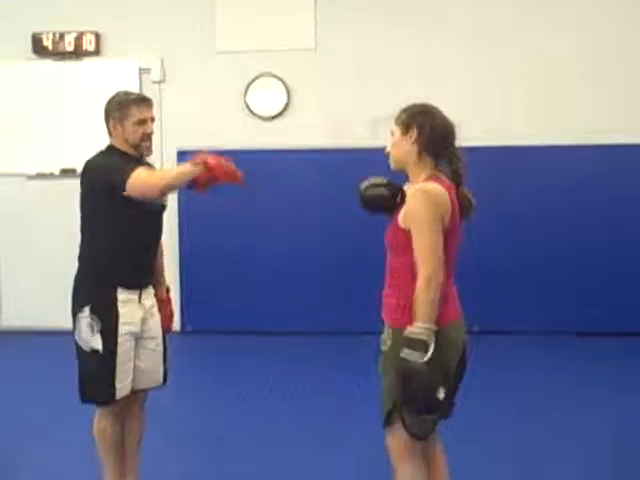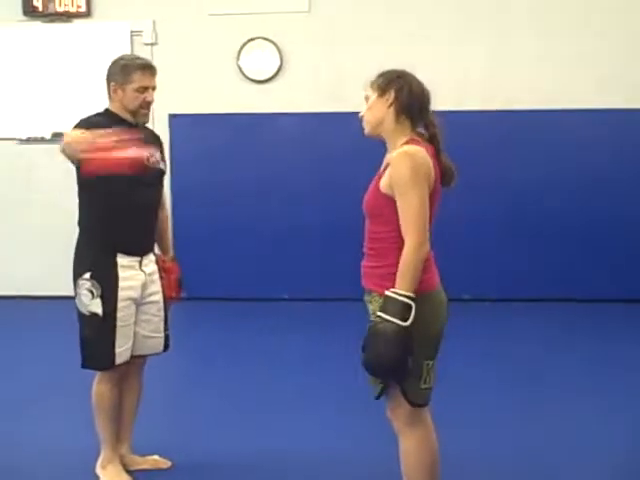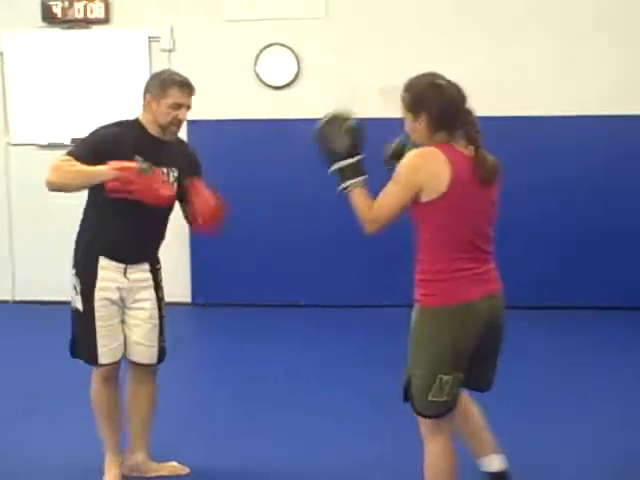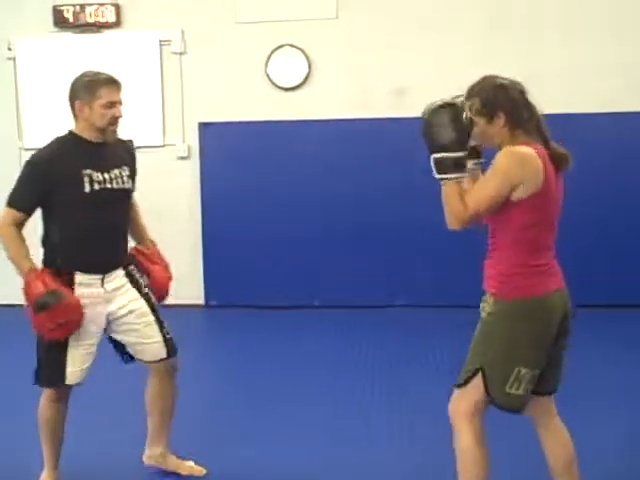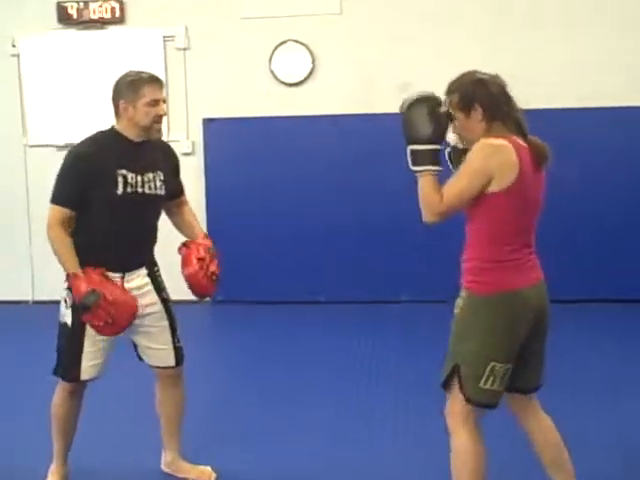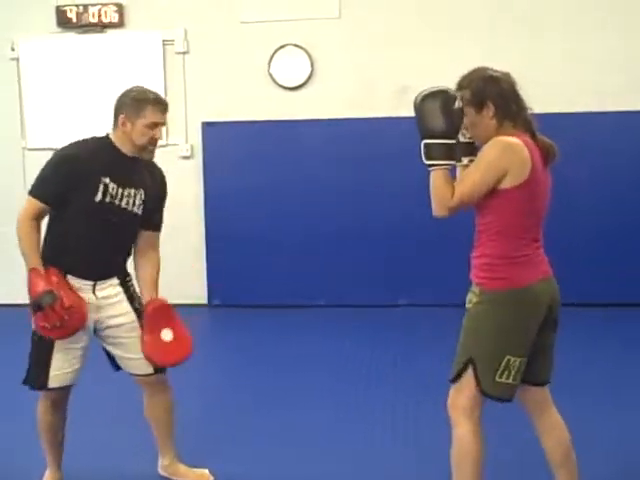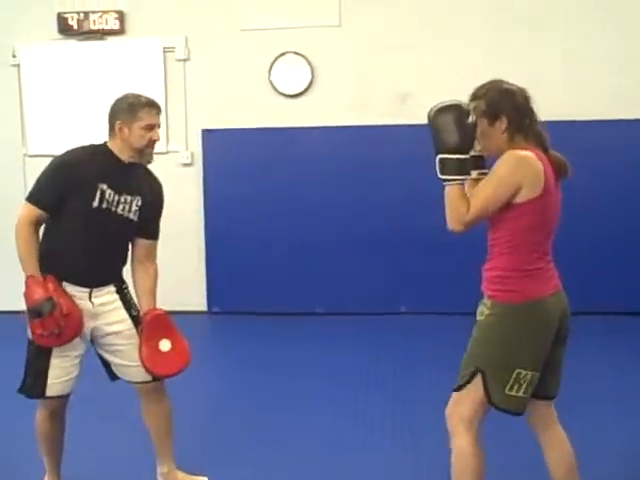
dt=0.7s
person 1, frame 1
left shoulder: (148, 170)
right shoulder: (103, 167)
right elbow: (150, 187)
left wrist: (161, 289)
right wrist: (195, 168)
left hip: (144, 298)
right hip: (106, 302)
left knee: (137, 396)
right knee: (111, 402)
person 1, frame 2
left shoulder: (152, 140)
right shoulder: (98, 127)
right elbow: (74, 143)
left wrist: (168, 256)
right wrist: (102, 148)
left hip: (146, 264)
right hip: (106, 266)
left knee: (137, 362)
right knee: (110, 365)
person 1, frame 3
left shoulder: (182, 153)
right shoulder: (110, 138)
left elbow: (198, 212)
right elbow: (55, 177)
left wrist: (206, 209)
right wrist: (108, 171)
left hip: (144, 271)
right hip: (99, 267)
left knee: (145, 365)
right knee: (104, 367)
person 1, frame 4
left shoulder: (123, 153)
right shoulder: (49, 161)
left wrist: (149, 250)
right wrist: (34, 281)
left hip: (121, 279)
right hip: (70, 287)
left knee: (164, 362)
right knee: (57, 387)
person 1, frame 5
left shoulder: (163, 154)
right shoulder: (87, 156)
left elbow: (177, 204)
right elbow: (57, 223)
left wrist: (199, 240)
right wrist: (78, 281)
left hip: (143, 277)
right hip: (94, 281)
left knee: (170, 369)
right knee: (73, 381)
person 1, frame 6
left shoulder: (152, 178)
right shoulder: (73, 160)
left elbow: (147, 248)
right elbow: (28, 218)
left wrist: (150, 303)
right wrist: (38, 277)
left hip: (115, 287)
right hip: (66, 288)
left knee: (155, 376)
right knee: (54, 390)
person 1, frame 7
left shoulder: (149, 188)
right shoulder: (71, 166)
left elbow: (144, 258)
right elbow: (26, 224)
left wrist: (149, 312)
right wrist: (36, 286)
left hip: (111, 295)
right hip: (60, 296)
left knee: (153, 382)
right knee: (52, 400)
person 2, frame 1
left shoulder: (424, 194)
right shoulder: (438, 188)
left elbow: (430, 276)
left wrist: (418, 348)
right wrist: (399, 202)
left hip: (417, 331)
right hip: (439, 327)
left knee: (403, 447)
right knee: (422, 440)
person 2, frame 2
left shoulder: (406, 159)
right shoulder: (411, 152)
left elbow: (416, 244)
left wrist: (394, 316)
left hip: (402, 299)
right hip: (403, 298)
left knee: (406, 415)
right knee: (411, 409)
person 2, frame 3
left shoulder: (422, 161)
right shoulder: (484, 163)
left elbow: (372, 221)
left wrist: (346, 164)
left hip: (444, 308)
right hip: (488, 299)
left knee: (434, 424)
right knee: (450, 395)
person 2, frame 4
left shoulder: (516, 158)
right shoulder: (541, 157)
left elbow: (458, 218)
right elbow: (488, 203)
left wrist: (447, 155)
right wrist: (466, 157)
left hip: (517, 304)
right hip: (547, 298)
left knee: (464, 412)
right knee: (542, 412)
person 2, frame 5
left shoulder: (490, 151)
right shoulder: (525, 151)
left elbow: (434, 212)
left wrist: (423, 149)
right wrist: (461, 159)
left hip: (493, 299)
right hip: (528, 293)
left knee: (460, 414)
right knee: (525, 404)
person 2, frame 6
left shoulder: (503, 149)
right shoulder: (529, 147)
left elbow: (445, 204)
right elbow: (475, 193)
left wrist: (437, 144)
right wrist: (463, 151)
left hip: (505, 295)
right hip: (535, 288)
left knee: (462, 406)
right knee: (537, 400)
person 2, frame 7
left shoulder: (519, 162)
right shoulder: (540, 162)
left elbow: (460, 219)
right elbow: (481, 206)
left wrist: (452, 156)
left hip: (516, 309)
right hip: (546, 303)
left knee: (461, 417)
right knee: (542, 415)
